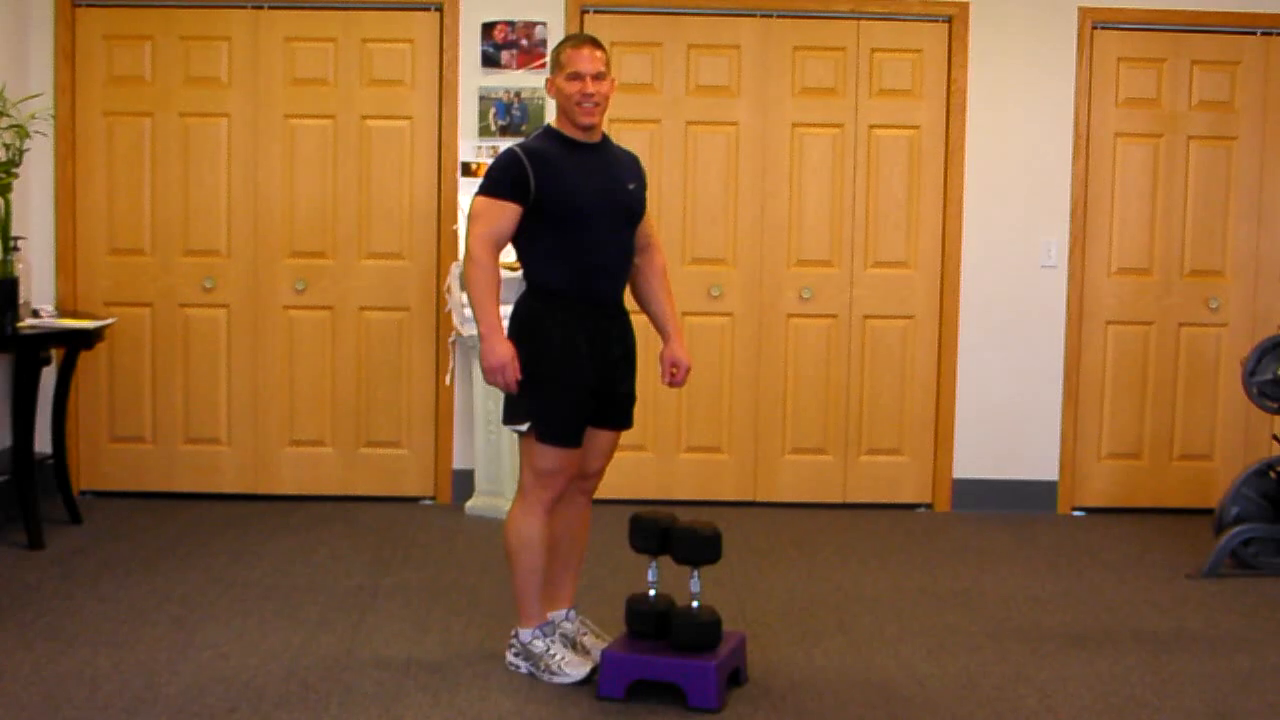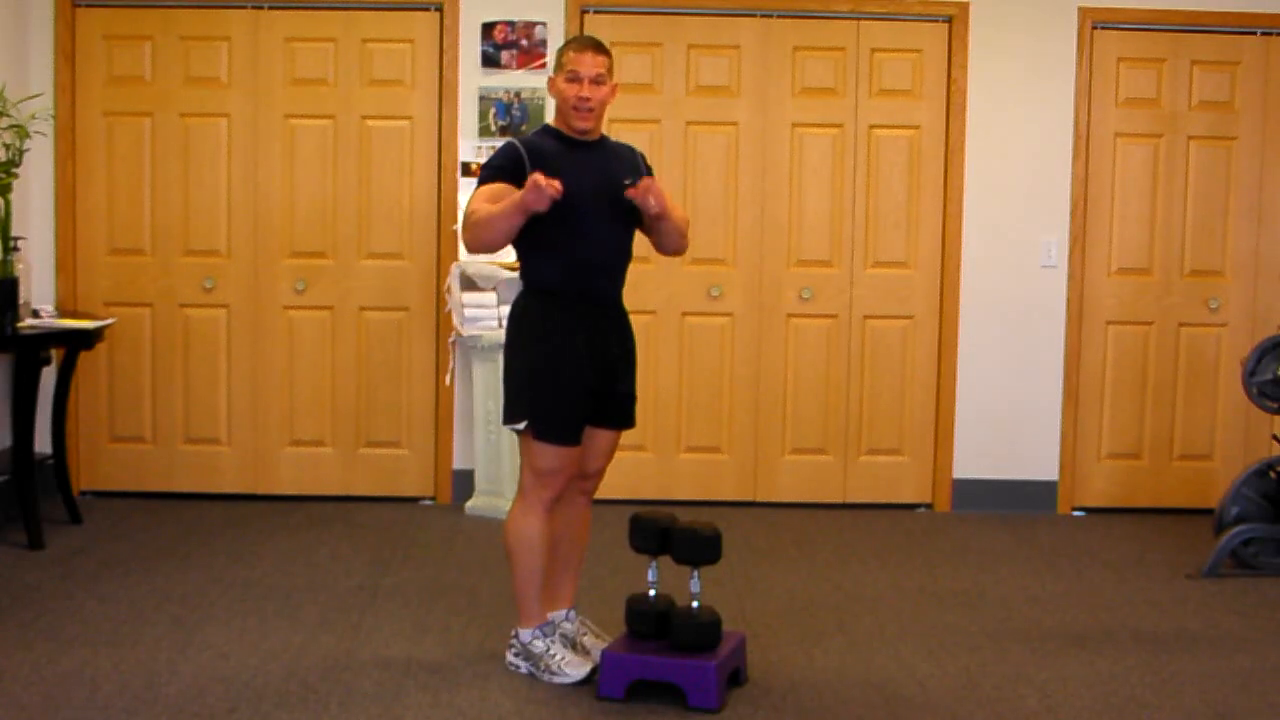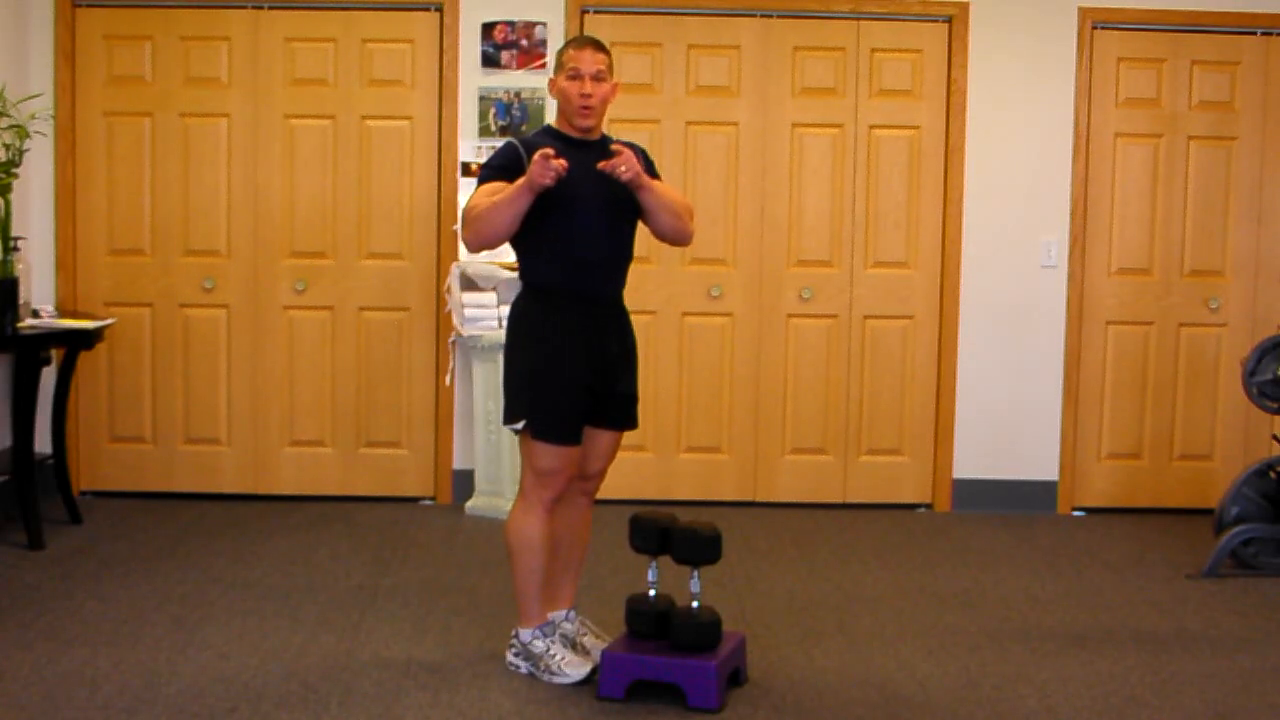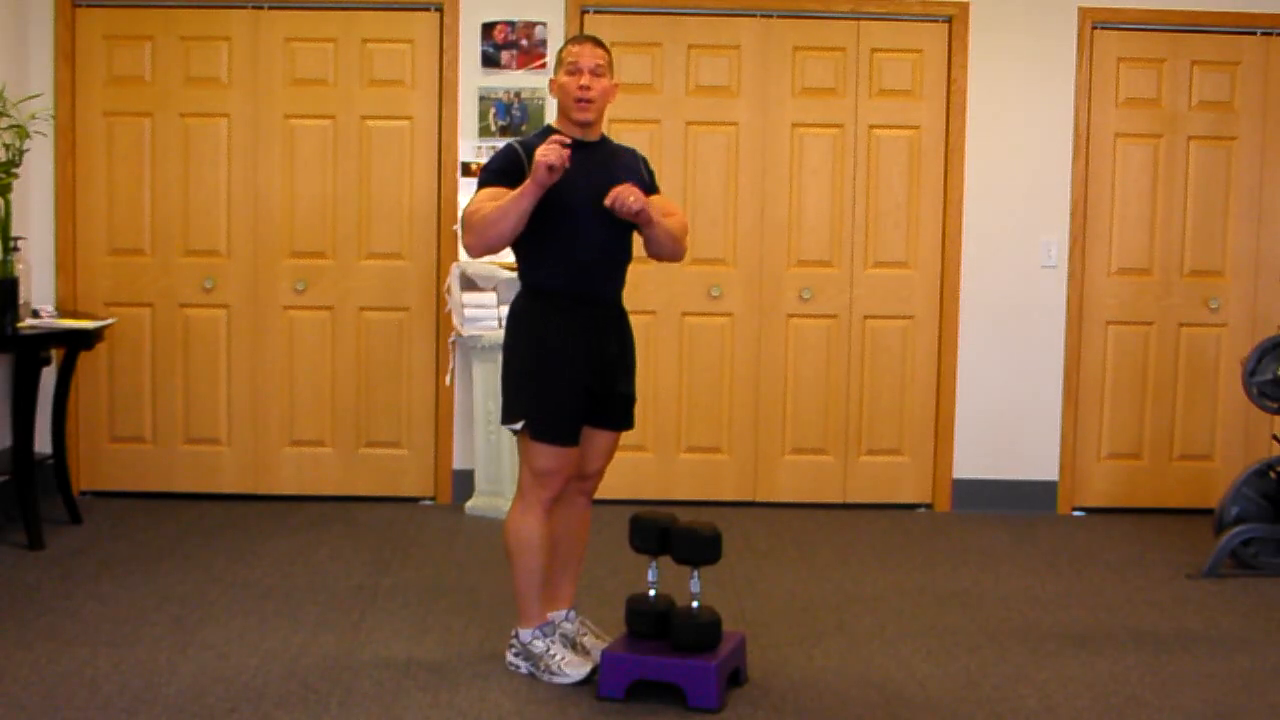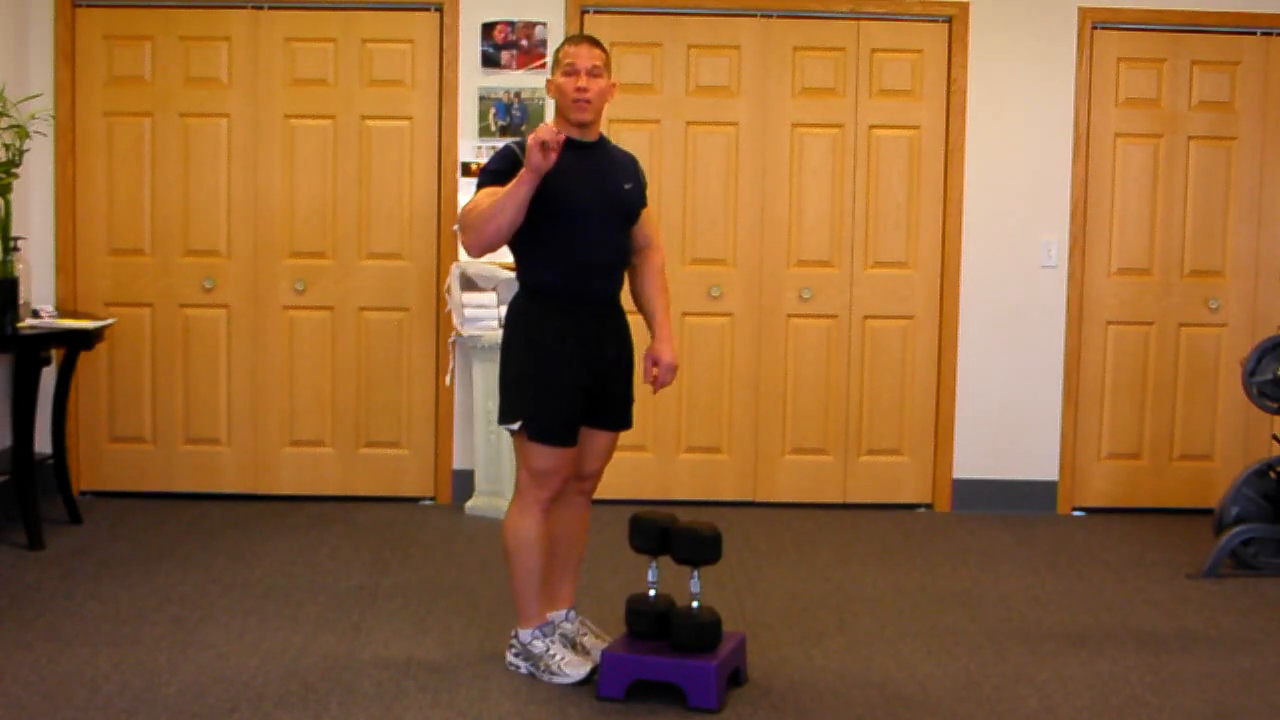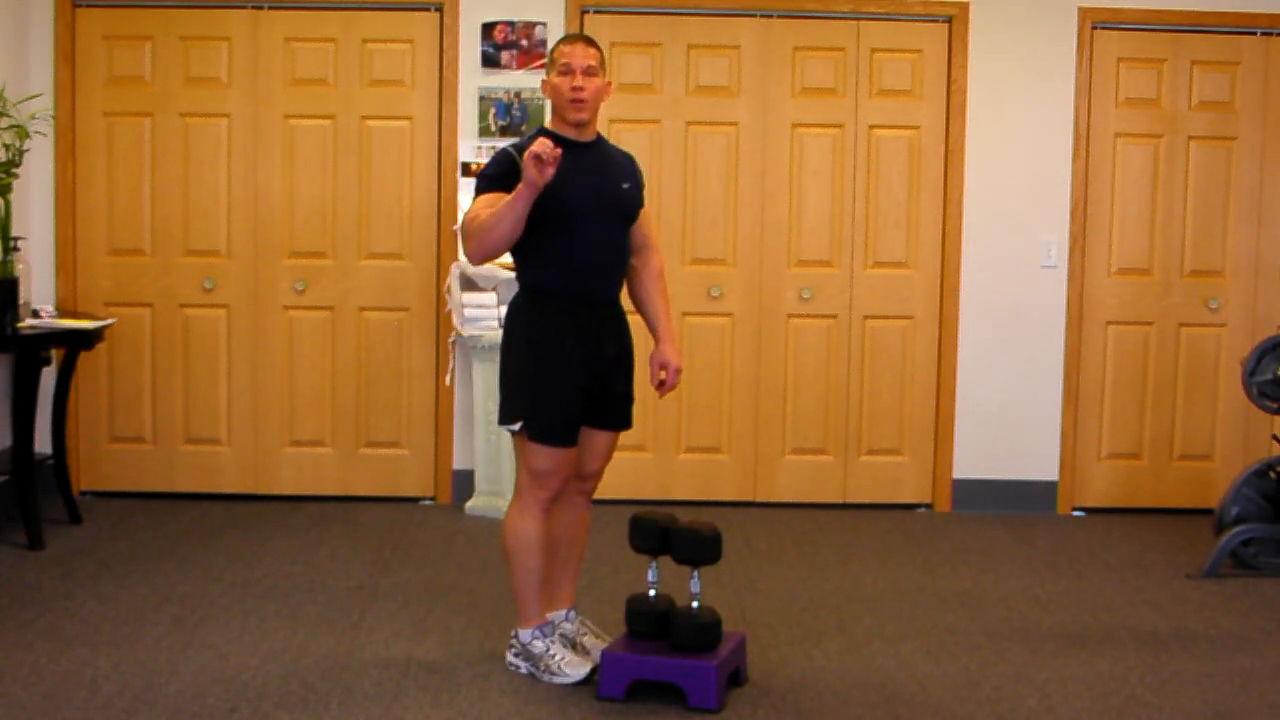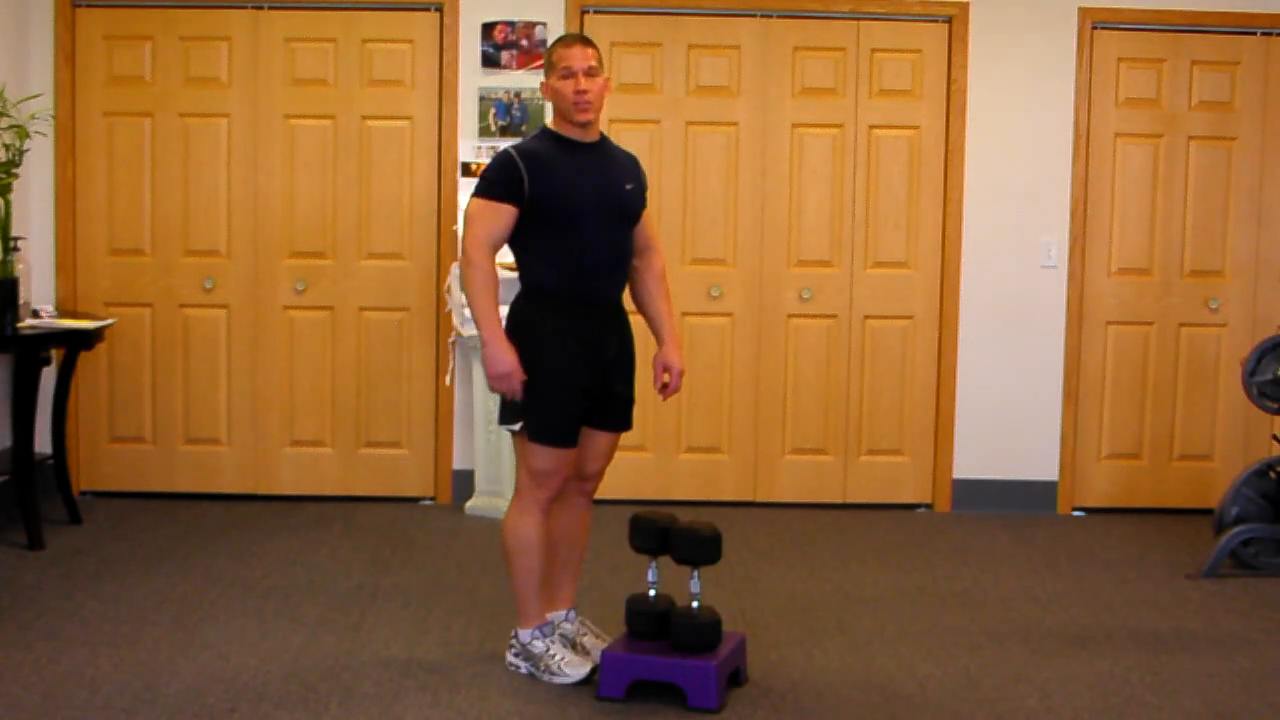
dt=0.7s
person 1, frame 1
left shoulder: (627, 165)
right shoulder: (525, 161)
left elbow: (646, 254)
right elbow: (481, 248)
left wrist: (672, 334)
right wrist: (492, 334)
left hip: (612, 333)
right hip: (551, 333)
left knee: (582, 483)
right knee: (544, 486)
left ankle: (562, 615)
right ankle: (528, 635)
person 1, frame 2
left shoulder: (627, 159)
right shoulder: (522, 153)
left elbow: (676, 241)
right elbow: (475, 235)
left wrist: (660, 209)
right wrist: (524, 203)
left hip: (610, 327)
right hip: (549, 327)
left knee: (584, 480)
right knee: (544, 484)
left ankle: (563, 615)
right ankle: (529, 636)
person 1, frame 3
left shoulder: (631, 156)
right shoulder: (522, 152)
left elbow: (681, 230)
right elbow: (475, 234)
left wrist: (639, 183)
right wrist: (529, 184)
left hip: (611, 327)
right hip: (548, 328)
left knee: (584, 481)
right knee: (545, 485)
left ankle: (562, 615)
right ankle: (529, 635)
person 1, frame 4
left shoulder: (629, 162)
right shoulder: (521, 154)
left elbow: (675, 244)
right elbow: (476, 239)
left wrist: (646, 214)
right wrist: (536, 184)
left hip: (610, 328)
right hip: (547, 328)
left knee: (583, 483)
right knee: (542, 486)
left ankle: (563, 615)
right ankle: (529, 636)
person 1, frame 5
left shoulder: (625, 166)
right shoulder: (521, 155)
left elbow: (646, 252)
right elbow: (476, 238)
left wrist: (662, 334)
right wrist: (532, 172)
left hip: (608, 331)
right hip: (545, 331)
left knee: (581, 484)
right knee: (541, 486)
left ankle: (561, 614)
right ankle: (528, 635)
person 1, frame 6
left shoulder: (623, 166)
right shoulder: (518, 158)
left elbow: (644, 256)
right elbow: (476, 246)
left wrist: (664, 338)
right wrist: (530, 186)
left hip: (608, 331)
right hip: (545, 331)
left knee: (582, 483)
right knee: (541, 486)
left ankle: (562, 615)
right ankle: (529, 635)
person 1, frame 7
left shoulder: (626, 167)
right shoulder: (521, 163)
left elbow: (646, 258)
right elbow: (476, 251)
left wrist: (668, 341)
right wrist: (494, 340)
left hip: (610, 333)
right hip: (548, 334)
left knee: (582, 483)
right knee: (541, 485)
left ankle: (562, 615)
right ankle: (528, 636)
